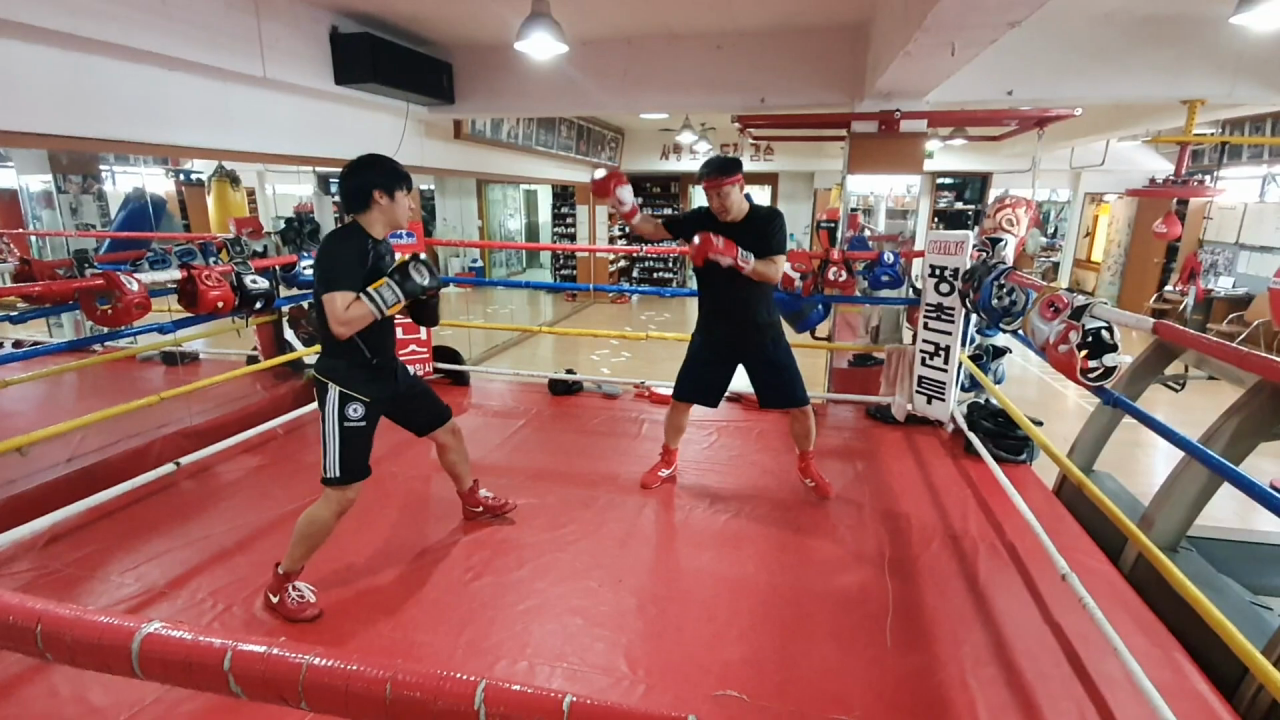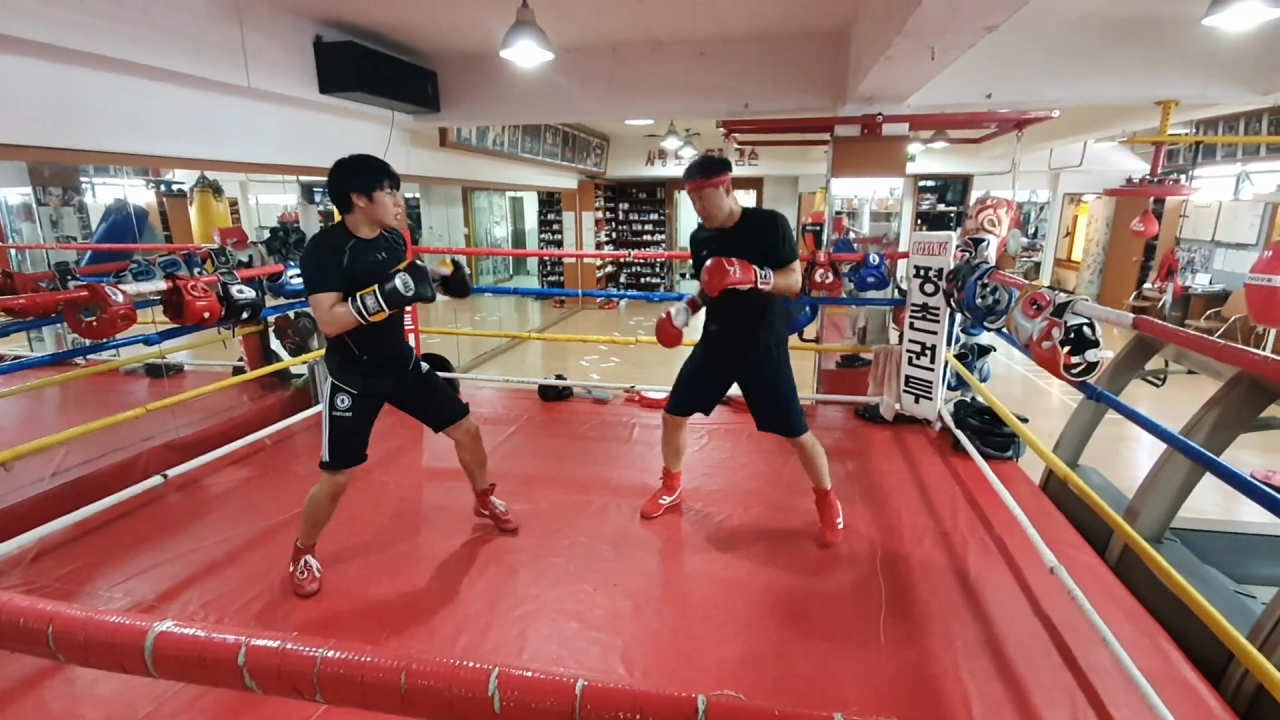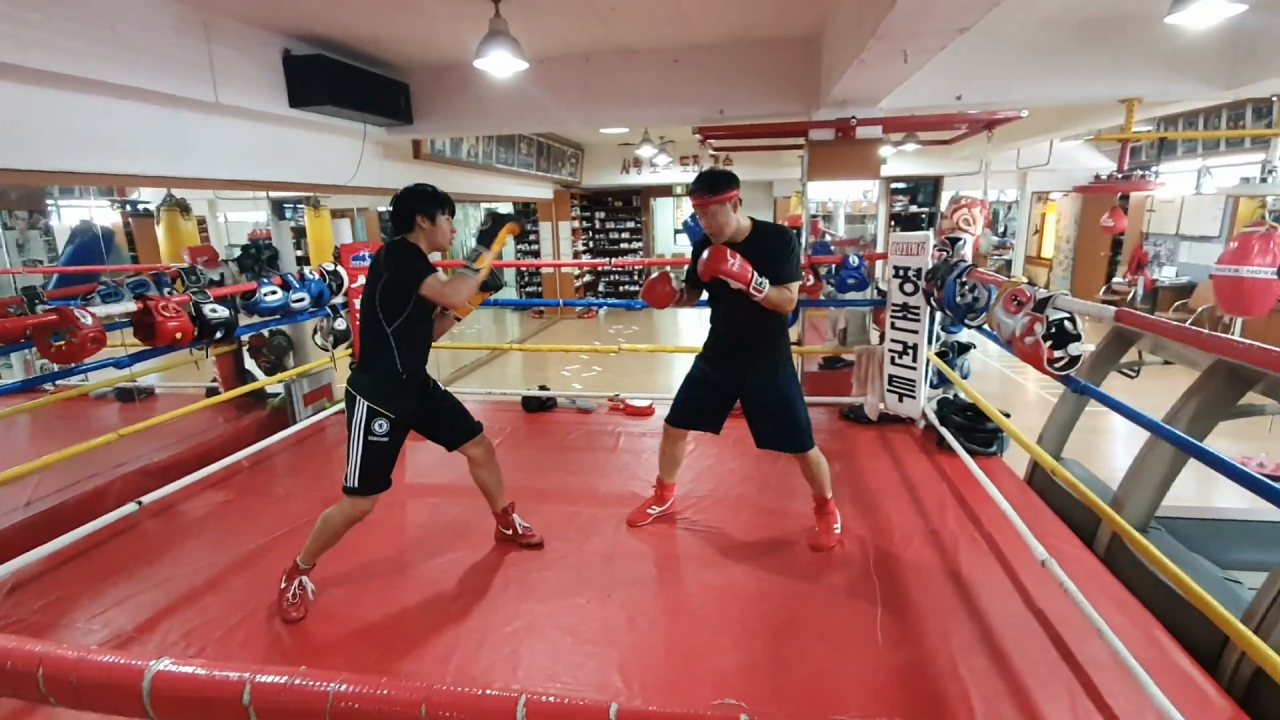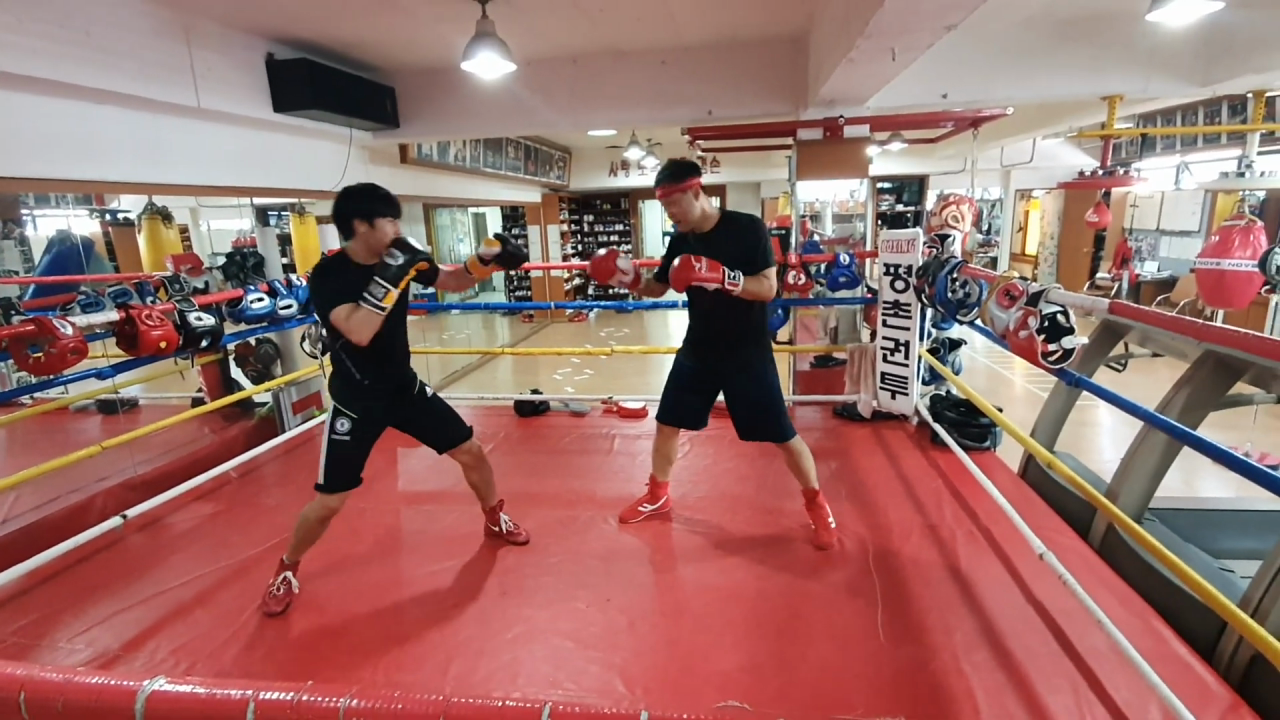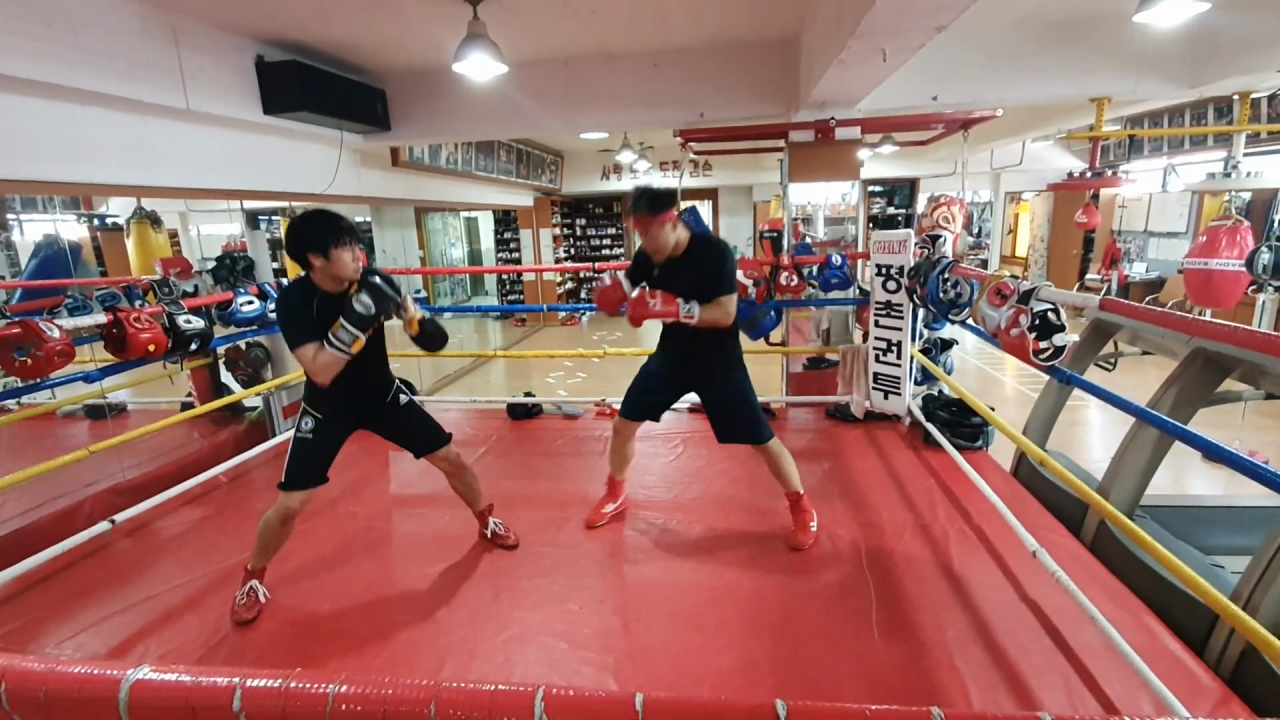
dt=1s
person 1, frame 1
left shoulder: (378, 245)
right shoulder: (341, 246)
right elbow: (342, 324)
left wrist: (415, 298)
right wrist: (400, 286)
left hip: (387, 371)
right hip: (346, 384)
left knee: (447, 429)
right knee: (342, 493)
left ankle: (472, 499)
right ankle: (283, 582)
person 1, frame 2
left shoulder: (394, 240)
right shoulder: (323, 249)
right elbow: (329, 322)
left wrist: (438, 275)
right wrist: (387, 293)
left hip: (402, 363)
right hip: (352, 377)
left knee: (466, 429)
right knee: (336, 479)
left ankle: (485, 500)
right ankle: (302, 554)
person 1, frame 3
left shoulder: (415, 262)
right shoulder: (397, 256)
left elbow: (428, 331)
right elbow: (454, 293)
left wrist: (473, 298)
right wrist: (490, 243)
left hip: (416, 385)
right hip: (378, 395)
left knee: (480, 446)
right knee: (358, 503)
left ankle: (506, 522)
right ankle: (297, 574)
person 1, frame 4
left shoulder: (394, 258)
right shoulder: (327, 275)
left elbow: (453, 283)
right elbow: (360, 334)
left wrist: (487, 258)
right wrist: (390, 276)
left hip: (404, 387)
right hip: (356, 400)
left knee: (471, 451)
right knee: (329, 503)
left ankle: (494, 518)
right ankle: (287, 569)
person 1, frame 5
left shoulder: (370, 278)
right shoulder: (294, 300)
left elbow: (400, 303)
right elbow: (320, 372)
left wrist: (418, 322)
right wrist: (355, 319)
left hip: (382, 395)
right hip: (328, 407)
left knee: (451, 458)
right knee: (290, 504)
left ankle: (486, 521)
right ankle: (254, 577)
person 2, frame 1
left shoulder: (770, 219)
right shoulder: (700, 220)
left elbow: (774, 273)
right elbow: (651, 229)
left wrist: (732, 255)
right wrist: (626, 207)
left hip: (762, 332)
right hip: (713, 332)
left knee: (800, 407)
right knee: (681, 400)
left ankle: (807, 465)
right ankle: (668, 461)
person 2, frame 2
left shoulder: (770, 225)
right shoulder: (701, 236)
left elbow: (793, 281)
left wrist: (750, 275)
right wrist: (687, 308)
left hip: (764, 347)
right hip: (714, 345)
left knee: (797, 433)
right knee: (673, 415)
left ankle: (827, 501)
right ankle: (671, 486)
person 2, frame 3
left shoulder: (779, 239)
right shoulder: (706, 247)
left elbow: (788, 302)
right elbow: (692, 294)
left wrist: (747, 278)
right wrist: (672, 291)
left hip: (768, 362)
right hip: (717, 356)
left knee: (802, 446)
right knee: (674, 427)
left ankle: (827, 511)
right ankle: (663, 497)
person 2, frame 4
left shoulder: (748, 228)
right shoulder: (681, 240)
left elbow: (768, 288)
right elbow: (658, 288)
left wrist: (719, 276)
right wrist: (628, 276)
left hip: (748, 354)
right hip: (697, 352)
left knee: (783, 436)
right knee: (666, 425)
left ankle: (817, 506)
right ankle: (658, 494)
person 2, frame 5
left shoulder: (715, 252)
right shoulder: (651, 254)
left elbow: (724, 315)
right elbow: (629, 286)
left wrist: (674, 308)
right wrist: (612, 285)
left hip: (719, 360)
right hip: (672, 356)
left knee: (761, 439)
right knee: (624, 422)
left ankle: (801, 507)
right ankle: (615, 493)
